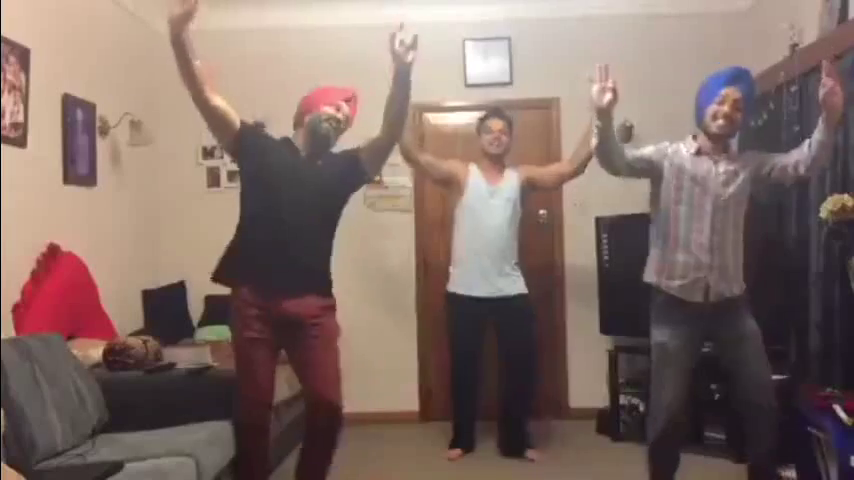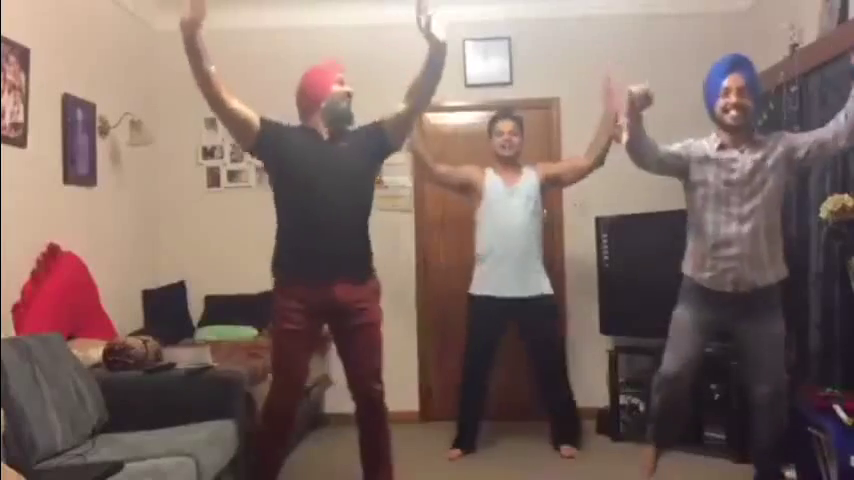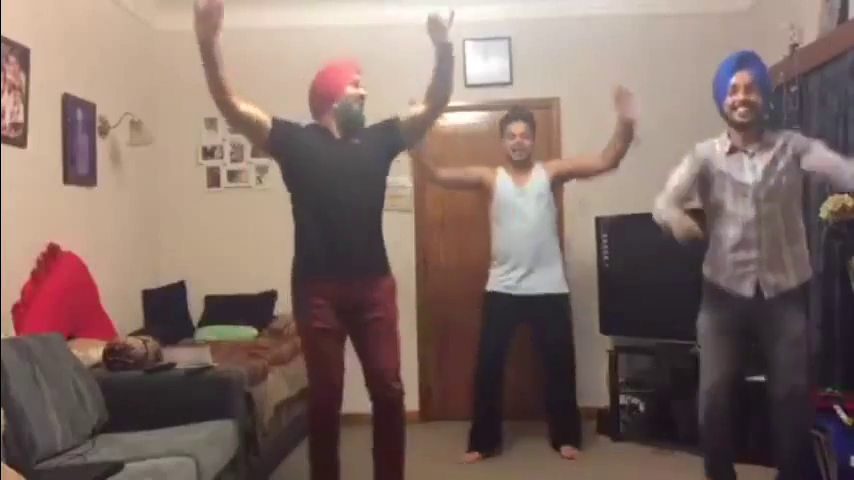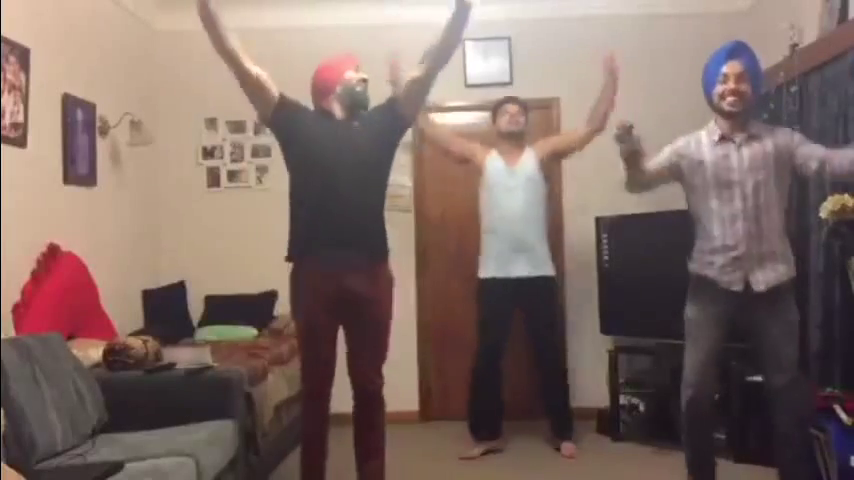
dt=0.3s
person 1, frame 1
left shoulder: (343, 168)
right shoulder: (259, 150)
left elbow: (390, 134)
right elbow: (207, 98)
left wrist: (402, 73)
left hip: (312, 301)
right hip: (255, 299)
left knee: (327, 403)
right knee: (253, 407)
person 1, frame 2
left shoulder: (366, 143)
right shoulder: (282, 142)
left elbow: (414, 104)
right elbow: (222, 102)
left wrist: (436, 51)
right wrist: (192, 39)
left hip: (356, 289)
right hip: (296, 290)
left knee: (370, 395)
right knee: (284, 398)
person 1, frame 3
left shoulder: (379, 140)
right shoulder: (295, 142)
left elbow: (433, 107)
right elbow: (231, 106)
left wrist: (443, 49)
right wrist: (208, 39)
left hip: (373, 285)
right hip: (317, 287)
left knee: (388, 391)
right knee: (325, 396)
person 1, frame 4
left shoulder: (382, 124)
right shoulder: (297, 125)
left elbow: (430, 68)
right elbow: (244, 67)
left hip: (370, 274)
right hip: (314, 274)
left knee: (368, 386)
right knee: (316, 387)
person 2, frame 1
left shoulder: (748, 165)
right shoulder: (666, 157)
left elbow: (804, 162)
right elbow: (616, 162)
left wrist: (829, 117)
right wrist: (604, 116)
left hip: (730, 301)
right hip: (675, 301)
left knee: (761, 400)
right knee: (668, 409)
person 2, frame 2
left shoulder: (782, 149)
right shoulder: (692, 154)
right elbow: (647, 157)
right wrist: (634, 119)
left hip: (760, 292)
right hip: (702, 288)
left knee: (770, 394)
right knee: (672, 376)
right ankle: (660, 437)
person 2, frame 3
left shoulder: (793, 147)
right shoulder: (705, 156)
right elbow: (666, 202)
right wrist: (675, 217)
left hip: (782, 292)
right hip: (724, 291)
left knee: (792, 394)
right knee: (715, 396)
person 2, frame 4
left shoulder: (781, 143)
right shoulder: (690, 149)
right elbow: (641, 181)
right wrist: (631, 156)
left hip: (770, 284)
right hip: (712, 284)
left knee: (789, 389)
right knee: (697, 390)
person 3, frame 1
left shoulder: (522, 176)
right shoulder: (460, 173)
left elbow: (573, 167)
right elbow: (414, 156)
left hip: (510, 289)
right hip: (464, 290)
left knee: (522, 363)
right knee: (463, 366)
left ankle: (515, 440)
right ankle: (462, 439)
person 3, frame 2
left shoulder: (540, 175)
right shoulder: (476, 178)
left elbow: (591, 161)
right elbow: (432, 170)
left wrist: (610, 116)
right wrist: (414, 130)
left hip: (535, 292)
right hip: (487, 292)
left knee: (552, 367)
right knee: (474, 368)
left ankle: (565, 435)
right ankle: (464, 439)
person 3, frame 3
left shoulder: (552, 172)
right shoulder: (487, 178)
left elbow: (606, 162)
right elbow: (439, 175)
left wrist: (625, 124)
right wrist: (415, 142)
left hip: (549, 289)
right hip: (502, 289)
left knee: (560, 365)
right knee: (488, 366)
left ankle: (565, 436)
right ankle: (484, 441)
person 3, frame 4
left shoulder: (542, 152)
right shoulder: (481, 156)
left elbow: (591, 127)
right elbow: (431, 132)
left wrist: (609, 83)
left hip: (539, 276)
right hip: (494, 277)
left knee: (550, 356)
right knee: (487, 357)
left ankle: (563, 433)
right ankle: (486, 434)
